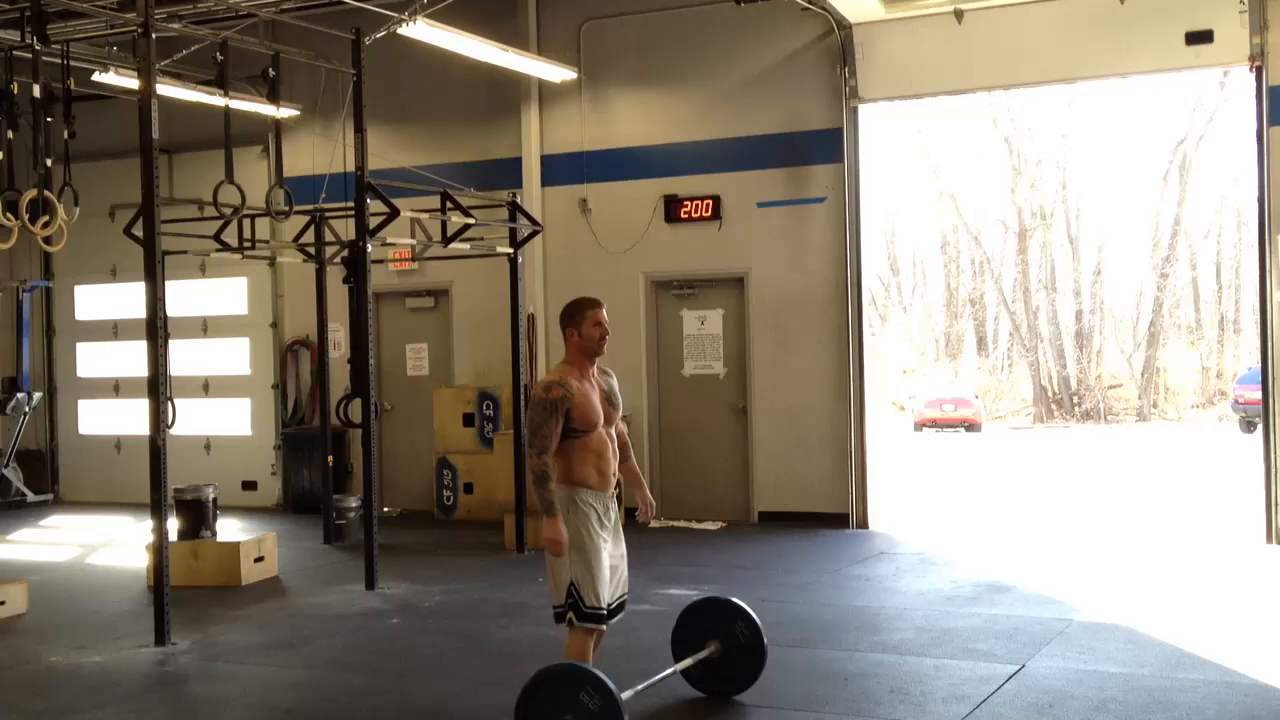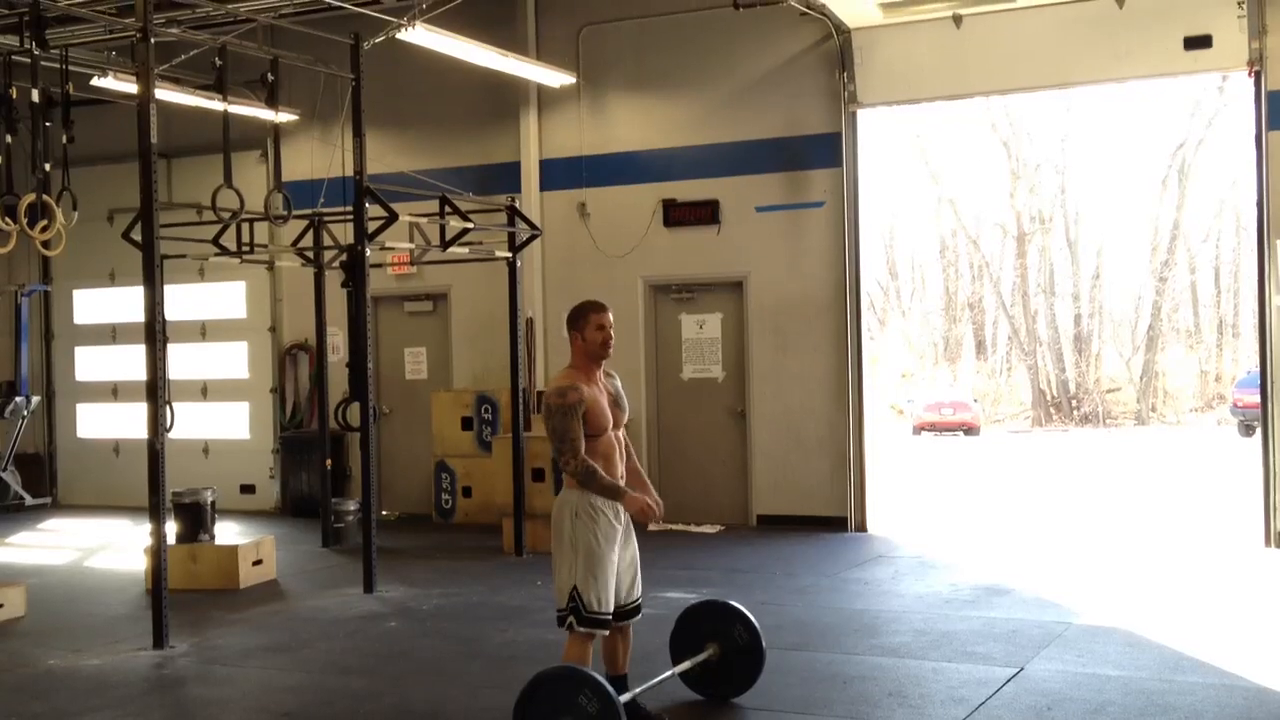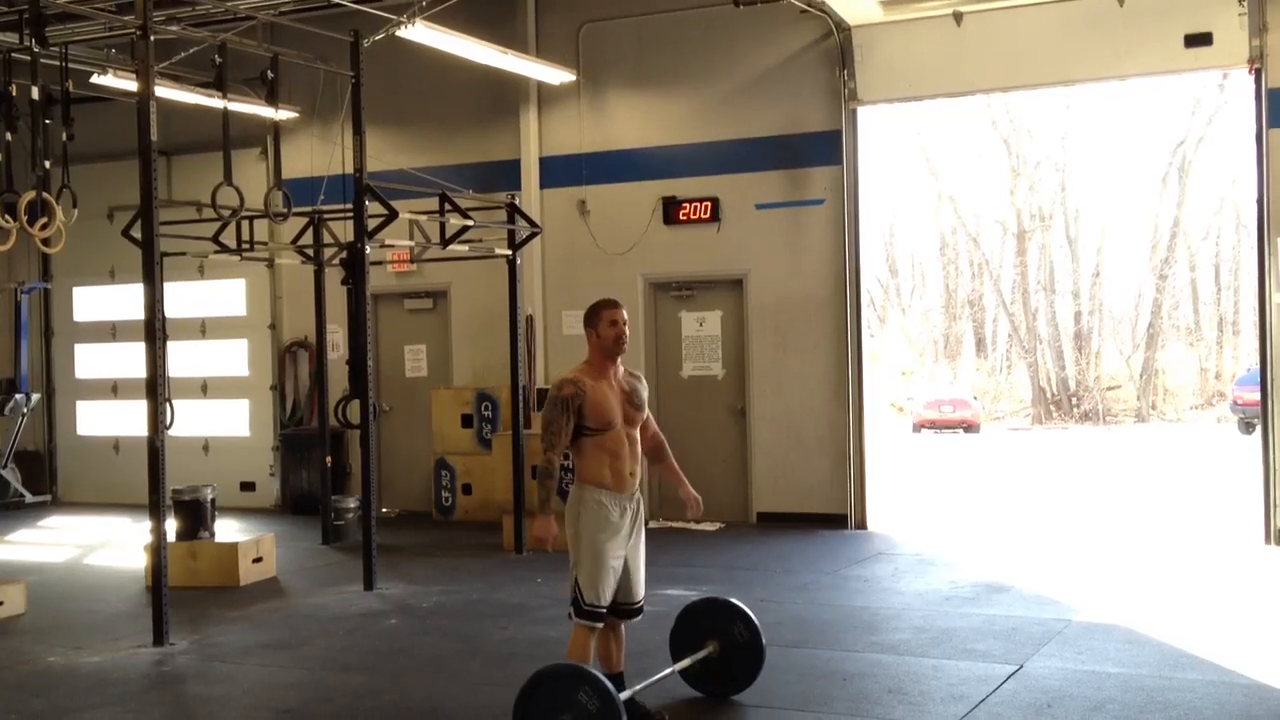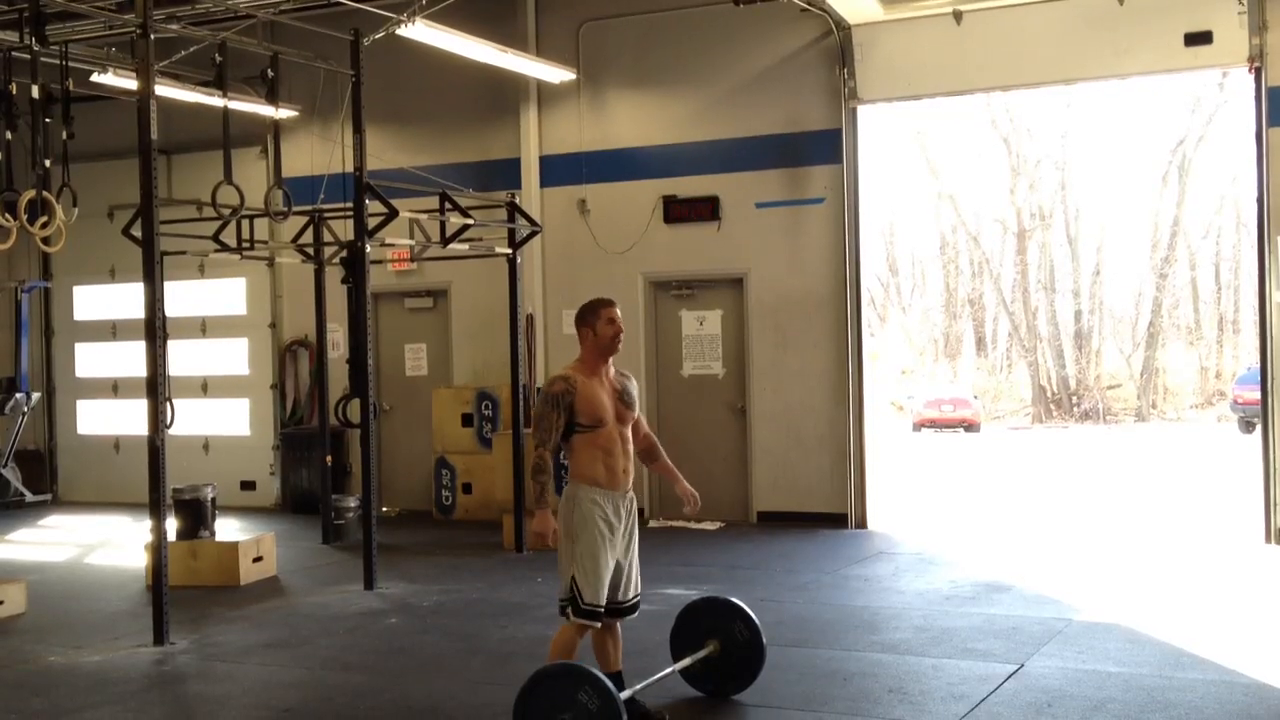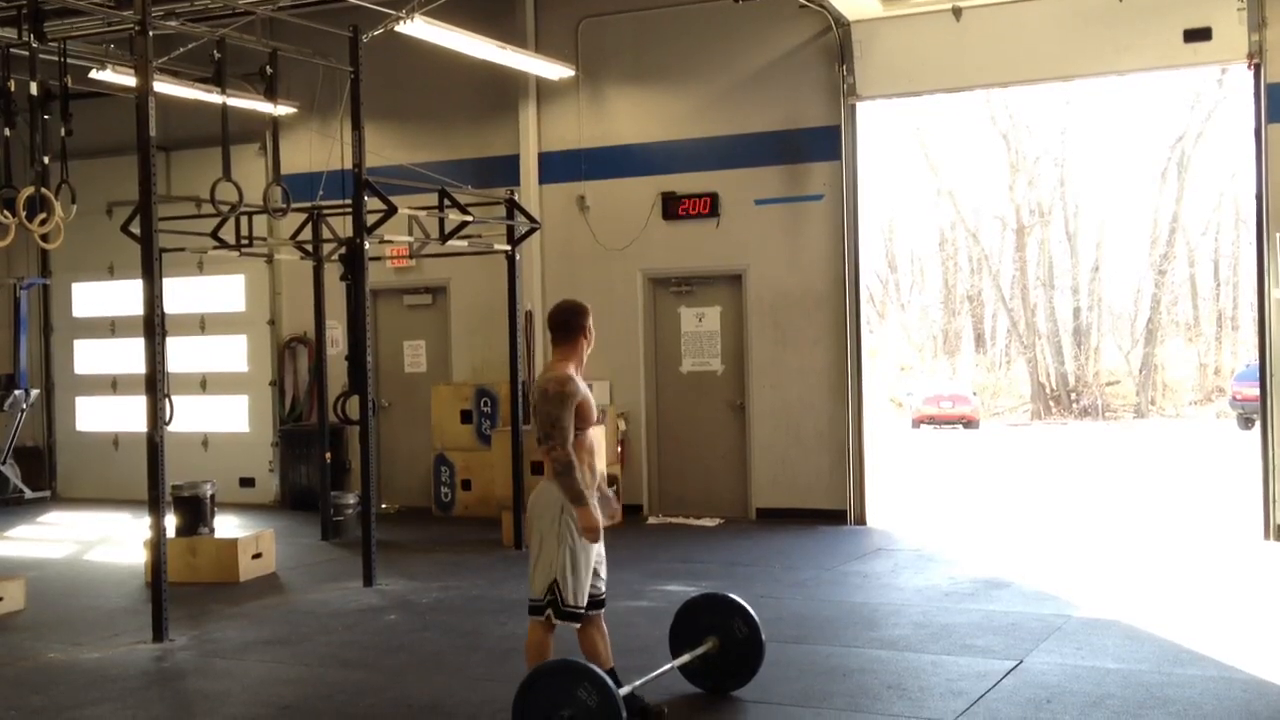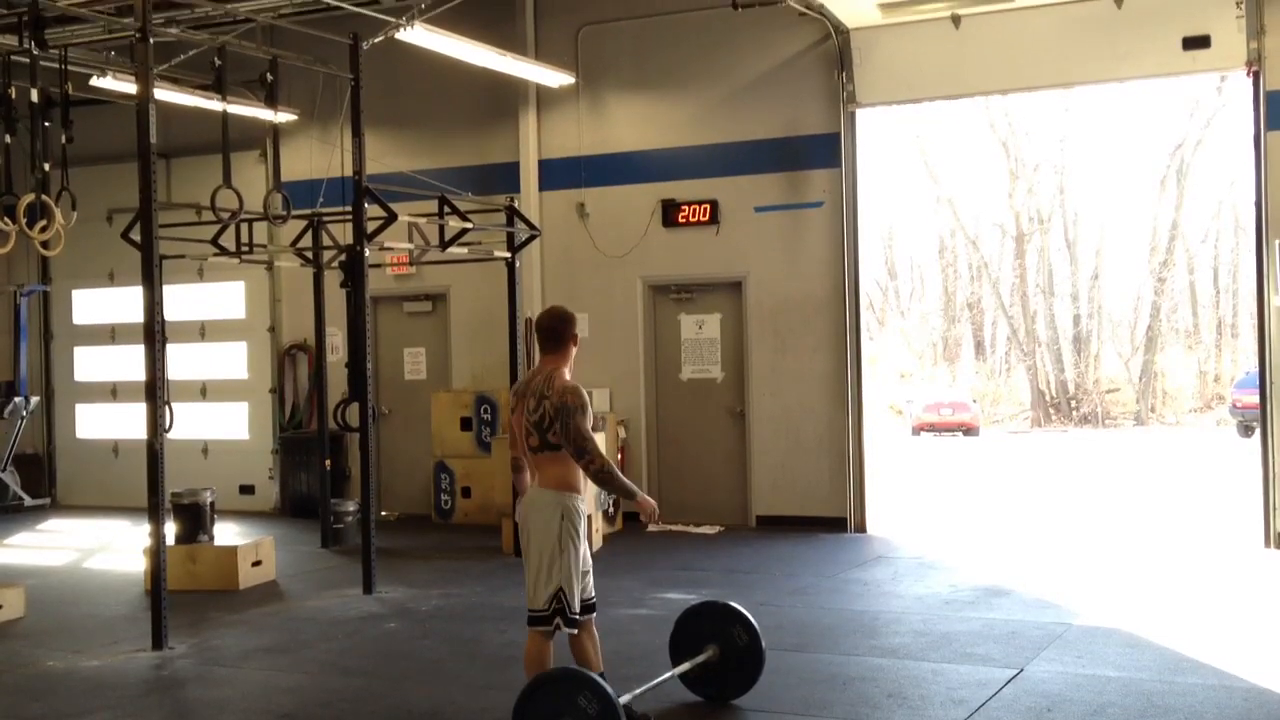
dt=0.4s
person 1, frame 1
left shoulder: (607, 379)
right shoulder: (555, 389)
right elbow: (540, 458)
left wrist: (640, 487)
right wrist: (551, 520)
left hip: (607, 505)
right hip: (576, 508)
left knee: (607, 609)
right knee: (586, 617)
person 1, frame 2
left shoulder: (610, 380)
right shoulder: (565, 392)
right elbow: (573, 462)
left wrist: (646, 488)
right wrist: (627, 497)
left hip: (615, 509)
right hip: (585, 511)
left knee: (623, 614)
right knee: (586, 622)
person 1, frame 3
left shoulder: (635, 382)
right shoulder: (572, 388)
left elbow: (651, 439)
right elbow: (550, 454)
left wrist: (683, 486)
right wrist: (544, 515)
left hip: (632, 505)
right hip: (595, 506)
left knee: (617, 612)
right knee: (589, 615)
person 1, frame 4
left shoulder: (625, 381)
right shoulder: (563, 386)
left elbow: (642, 439)
right elbow: (542, 451)
left wrist: (678, 482)
right wrist: (542, 510)
left hip: (624, 503)
right hip: (586, 504)
left knee: (612, 611)
right knee: (581, 613)
person 1, frame 5
left shoulder: (567, 379)
right shoulder: (560, 382)
right elbow: (559, 451)
left wrist: (600, 493)
right wrist: (582, 506)
left hip: (579, 502)
right hip: (561, 505)
left knee: (591, 607)
right knee: (549, 612)
person 1, frame 6
left shoulder: (524, 388)
right shoulder: (566, 392)
left elbow: (517, 455)
right elbow: (590, 460)
left wrist: (524, 497)
right wrist: (638, 497)
left hip: (548, 502)
right hip: (558, 507)
left knee: (582, 612)
right knee: (547, 619)
